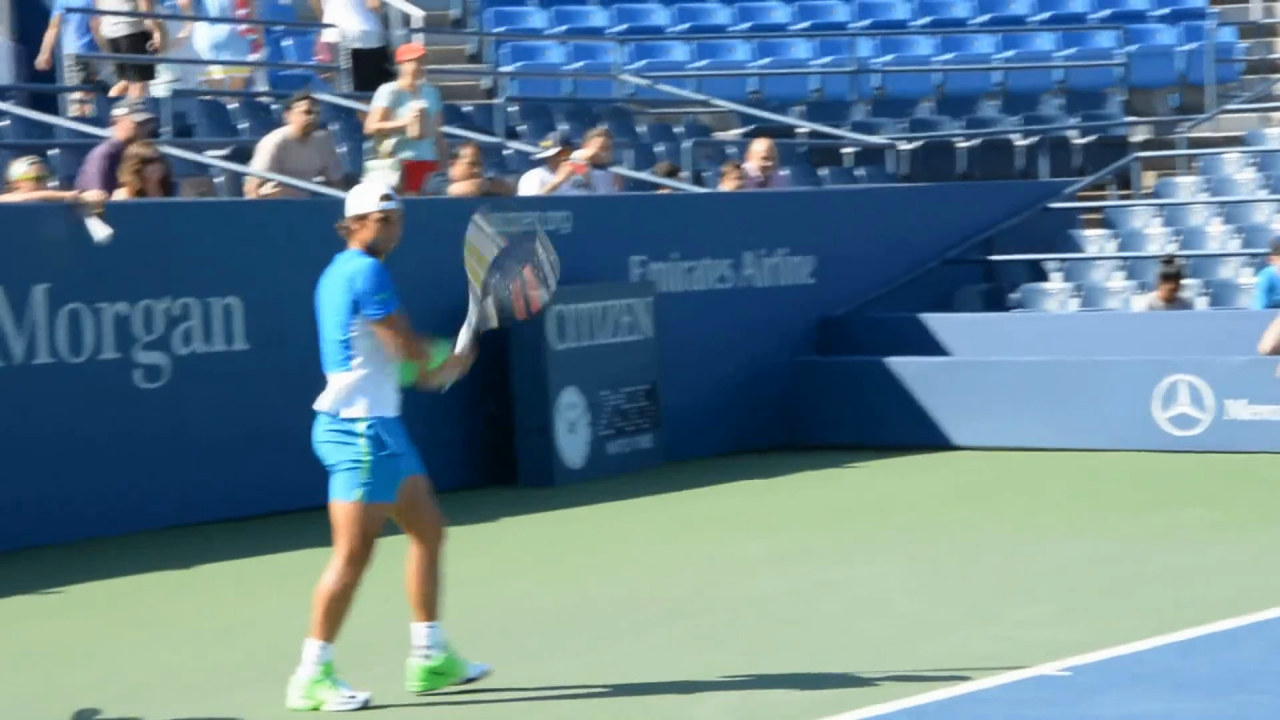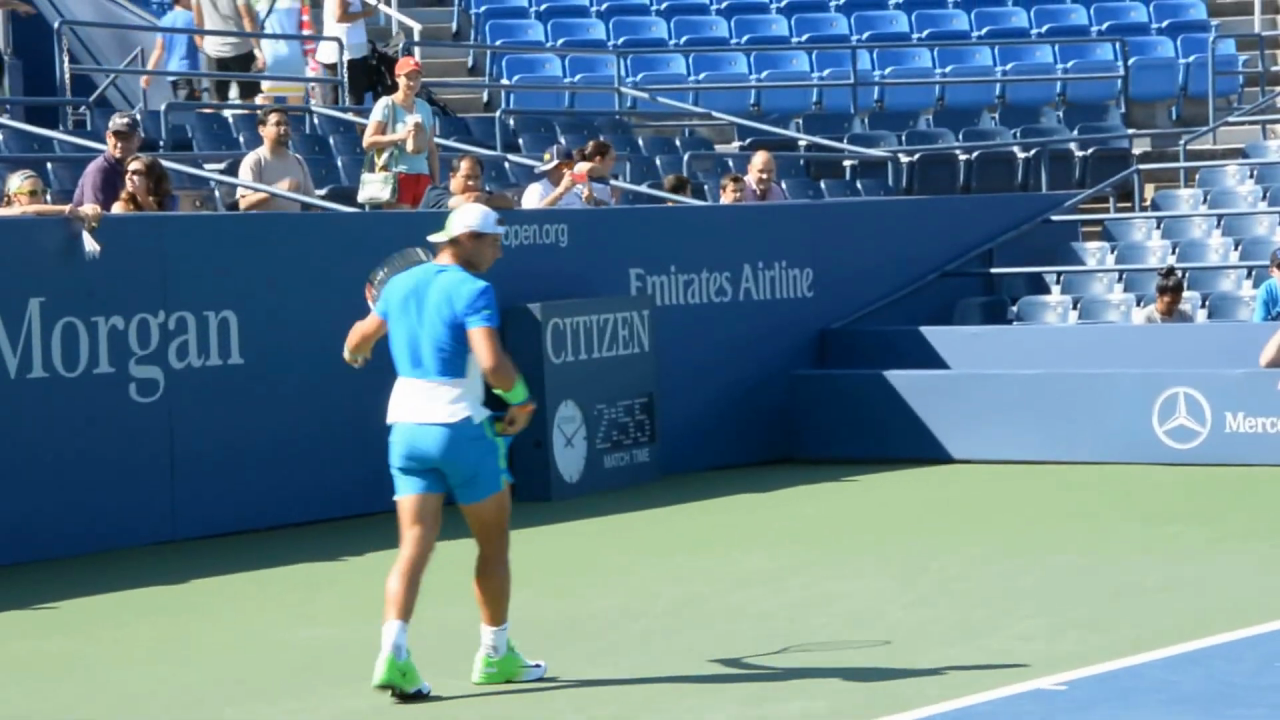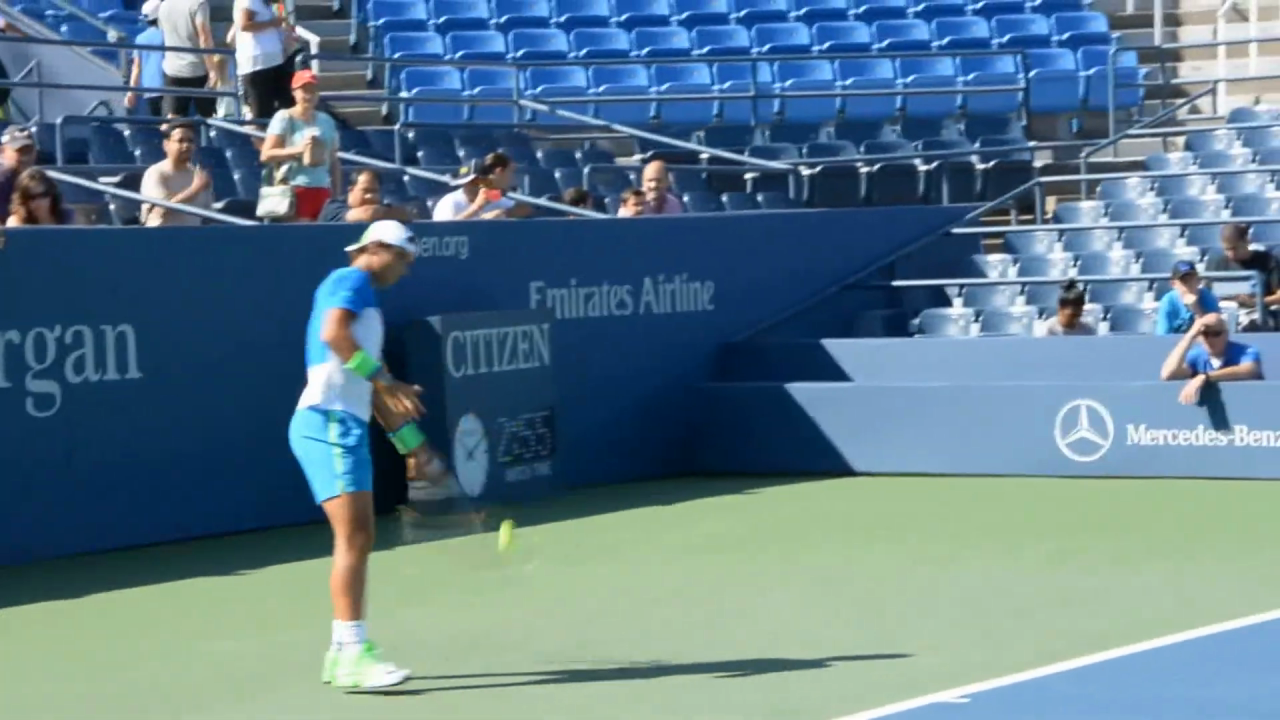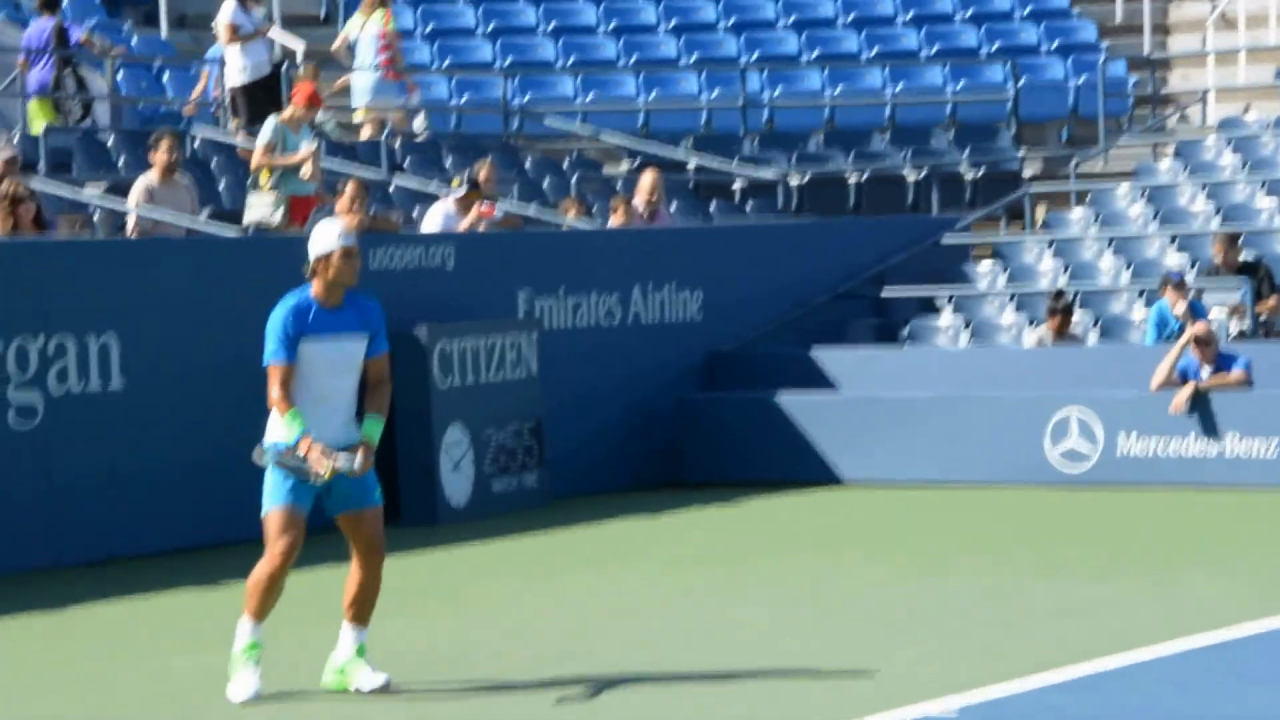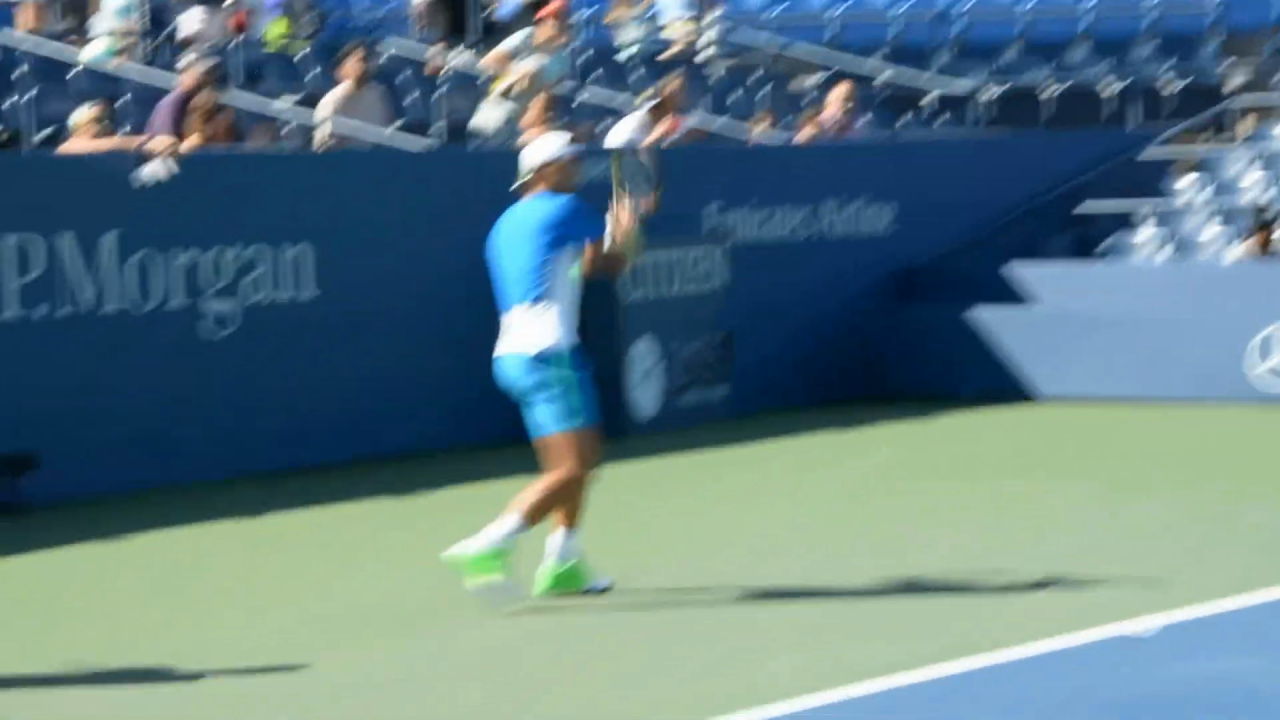
dt=1s
person 1, frame 1
left shoulder: (348, 272)
right shoulder: (366, 272)
right elbow: (407, 345)
left wrist: (432, 369)
right wrist: (446, 359)
left hip: (373, 426)
right hip: (360, 428)
left knee: (429, 531)
right knee: (353, 555)
left ankle: (433, 658)
right ankle: (311, 677)
person 1, frame 2
left shoulder: (399, 283)
right shoulder: (474, 291)
left elbow: (358, 341)
right elbow: (494, 364)
left wrist: (354, 352)
right wrist: (521, 402)
left hip: (407, 429)
right hip: (460, 429)
left knee: (414, 547)
right knee: (493, 544)
left ankle: (394, 653)
right ankle: (495, 654)
person 1, frame 3
left shoulder: (366, 311)
right shoulder: (348, 282)
left elbow: (379, 392)
right elbow: (332, 335)
left wrist: (412, 443)
right wrist: (380, 378)
left hip: (347, 428)
right hip: (327, 423)
left knee: (357, 540)
right knee: (353, 537)
left ankle: (346, 654)
right ankle: (353, 651)
person 1, frame 4
left shoulder: (369, 310)
right shoulder: (289, 315)
left elbow: (379, 381)
right elbow: (278, 393)
left wrist: (368, 441)
right wrist: (308, 447)
left hip: (346, 450)
right hip: (291, 450)
left knee: (371, 553)
right knee: (282, 551)
left ankle: (349, 657)
right ankle: (244, 653)
person 1, frame 5
left shoulder: (509, 224)
right shoulder: (564, 207)
right elbow: (601, 261)
left wrist: (606, 257)
right wrist: (623, 233)
left hip: (516, 356)
right hip: (545, 355)
left knee: (583, 455)
right knee: (567, 469)
left ankle: (562, 564)
right ankle: (485, 548)
